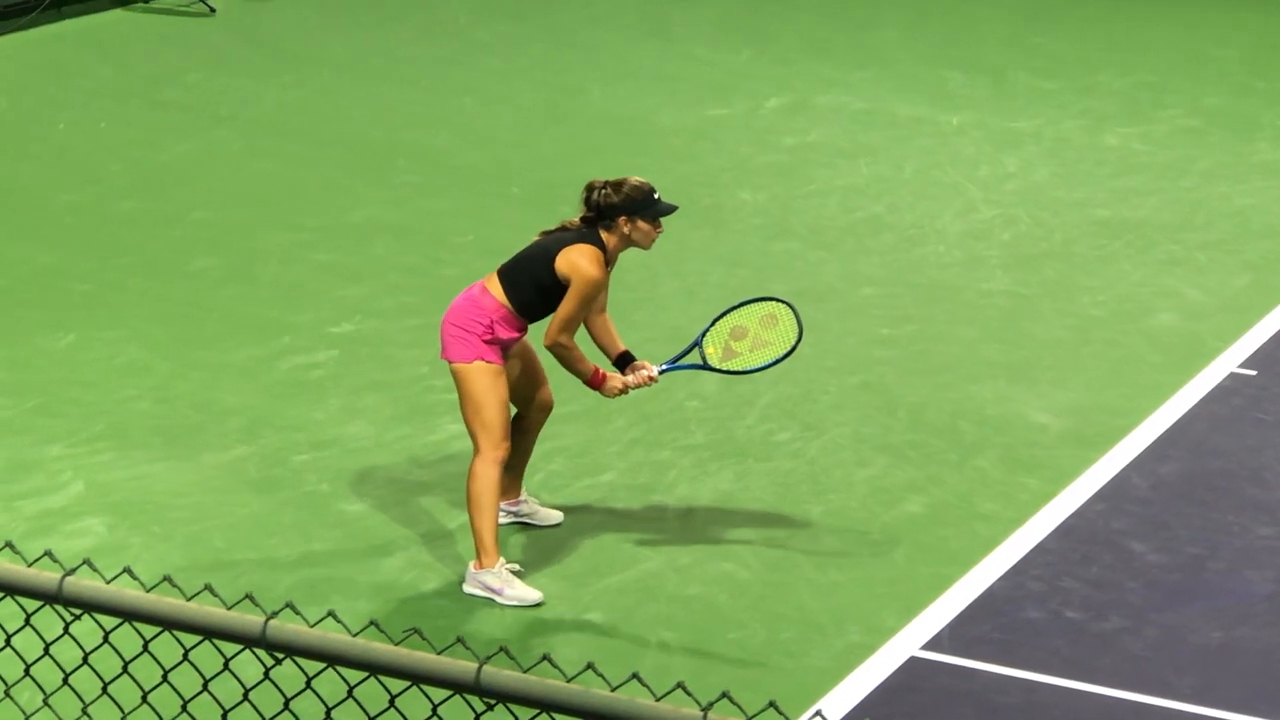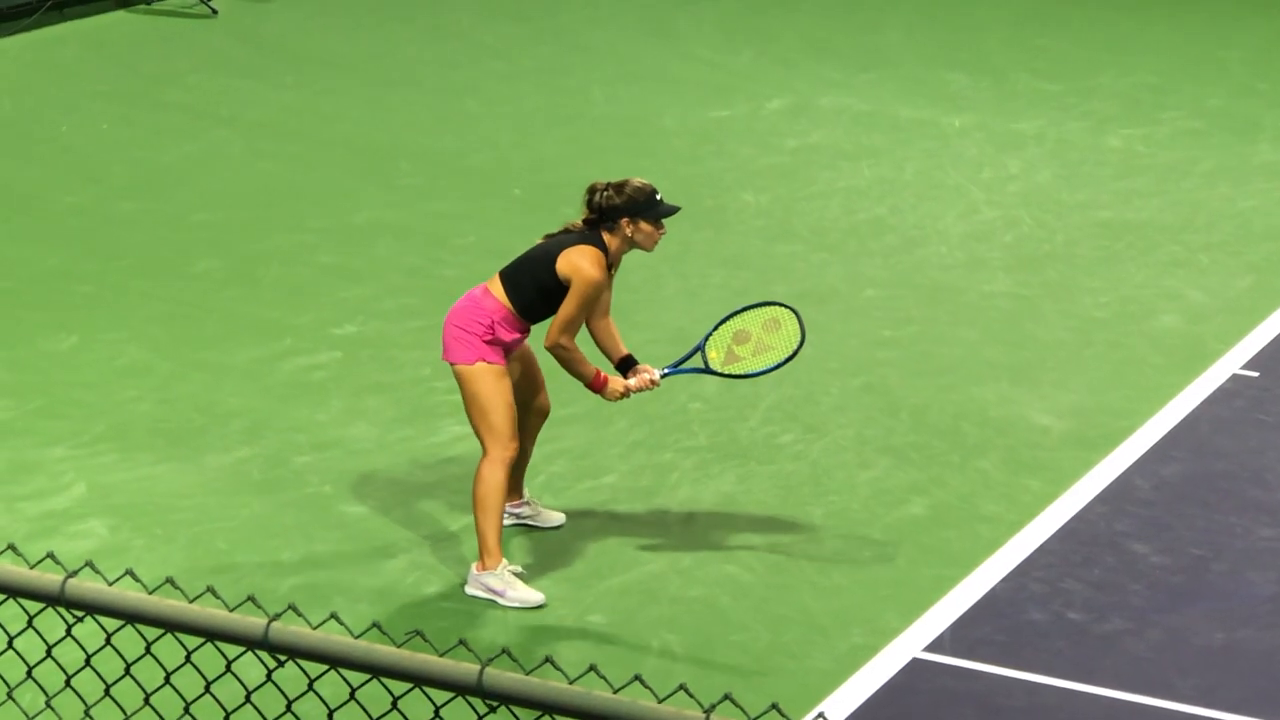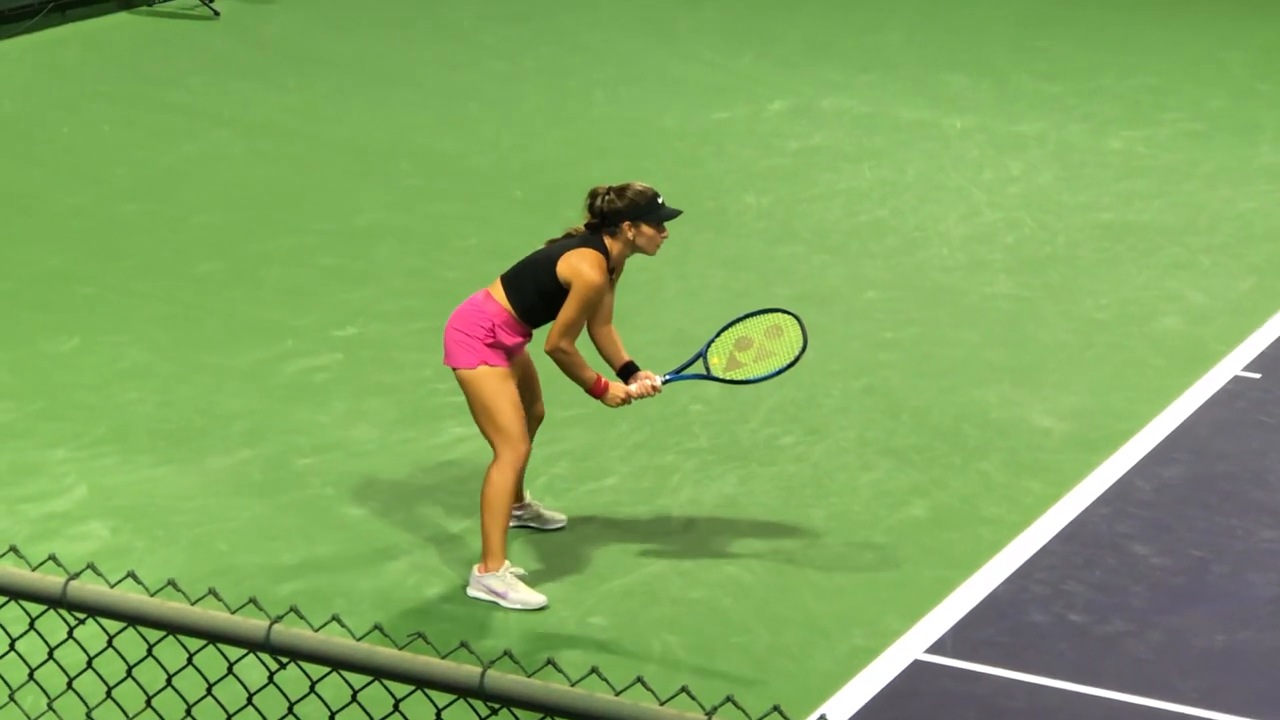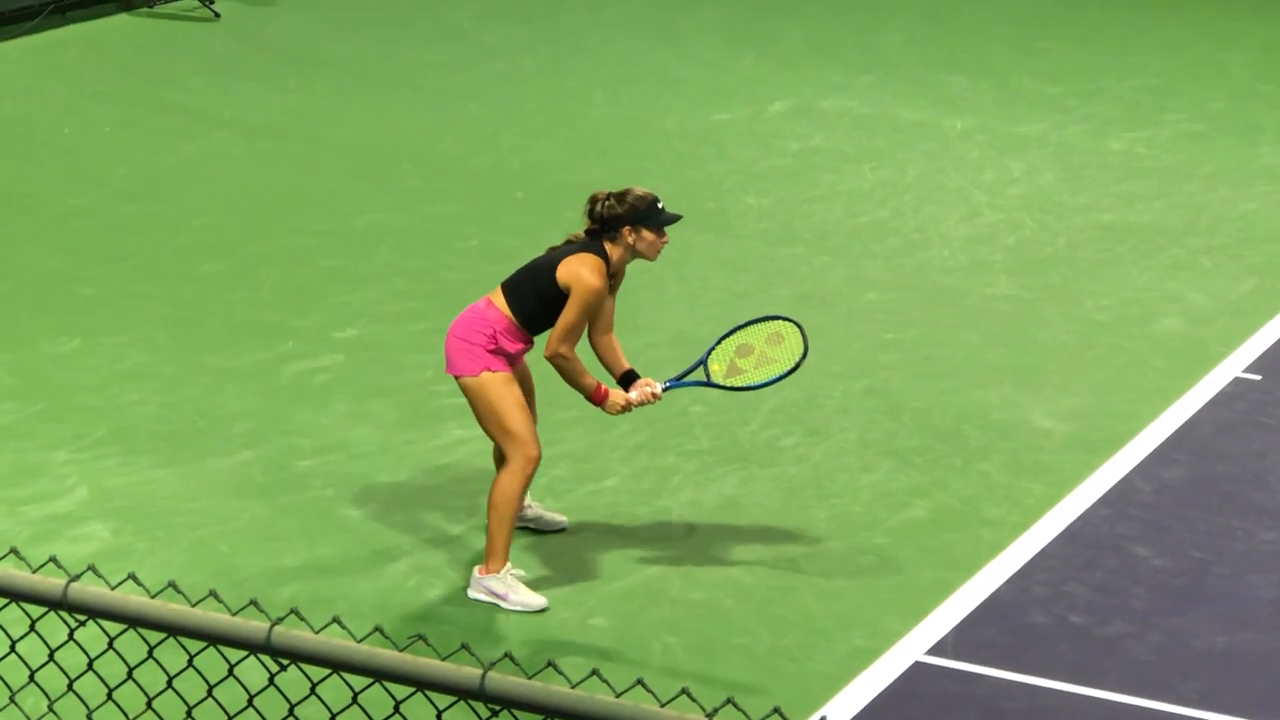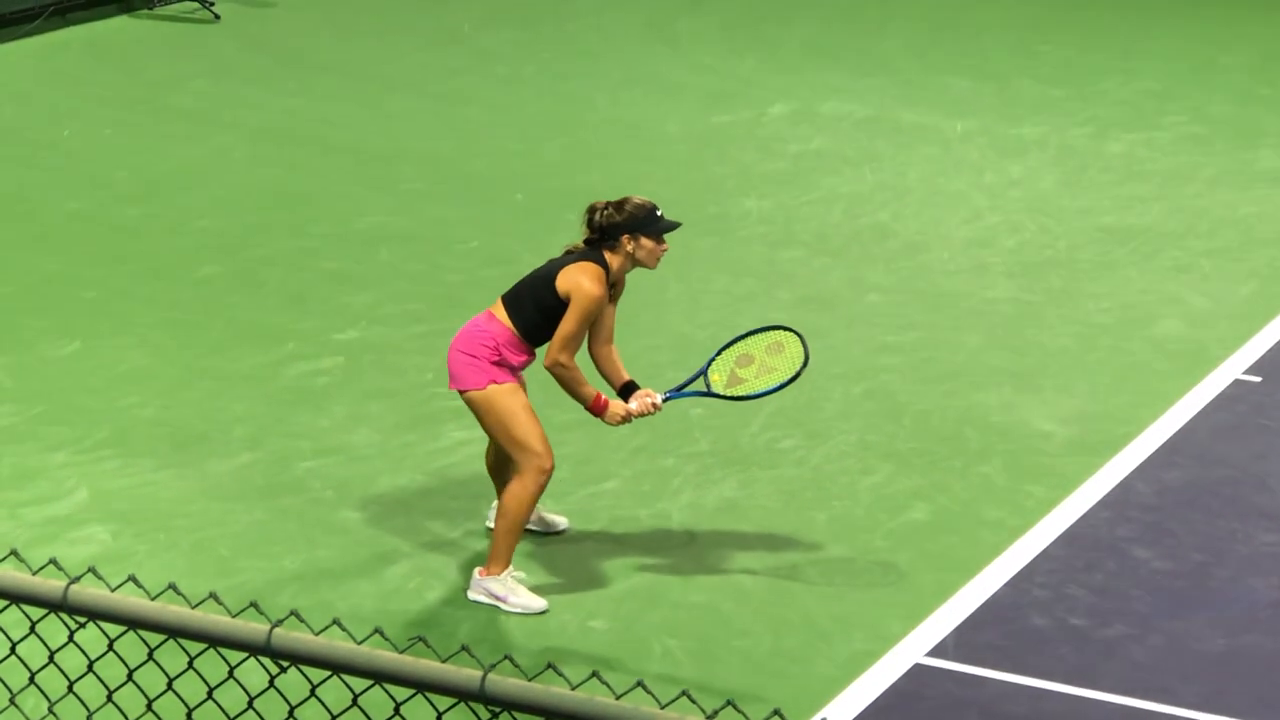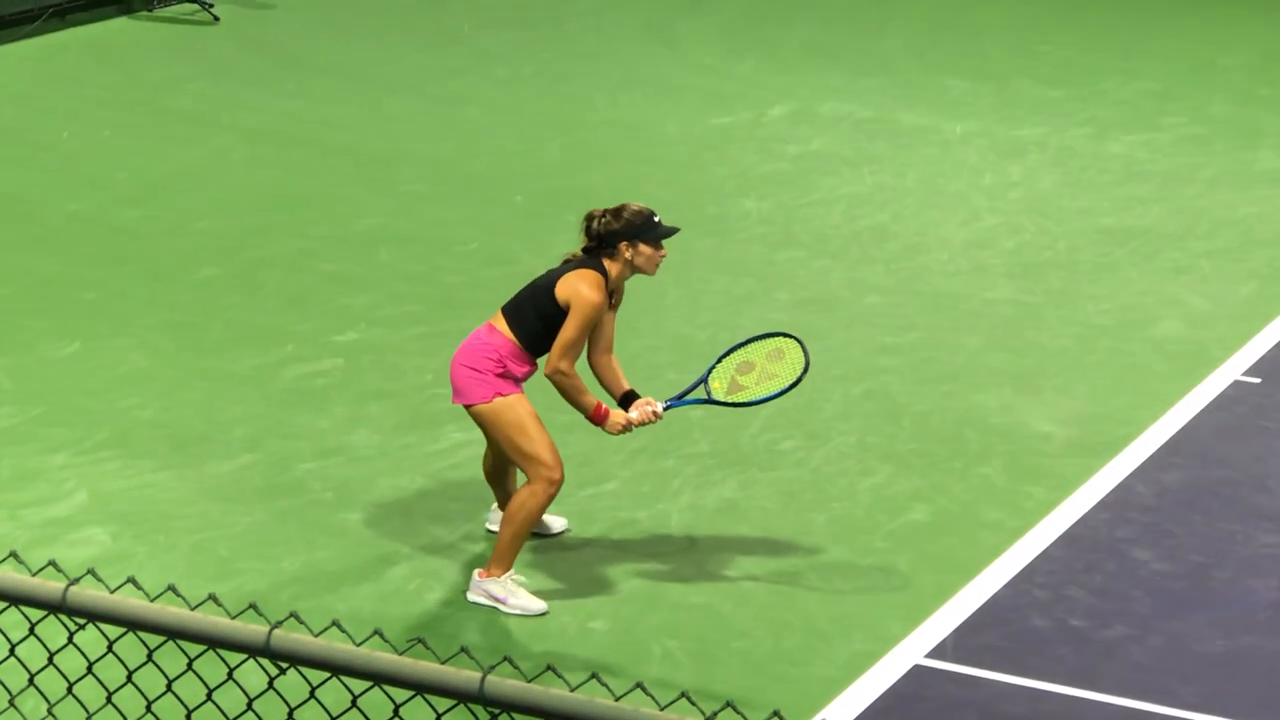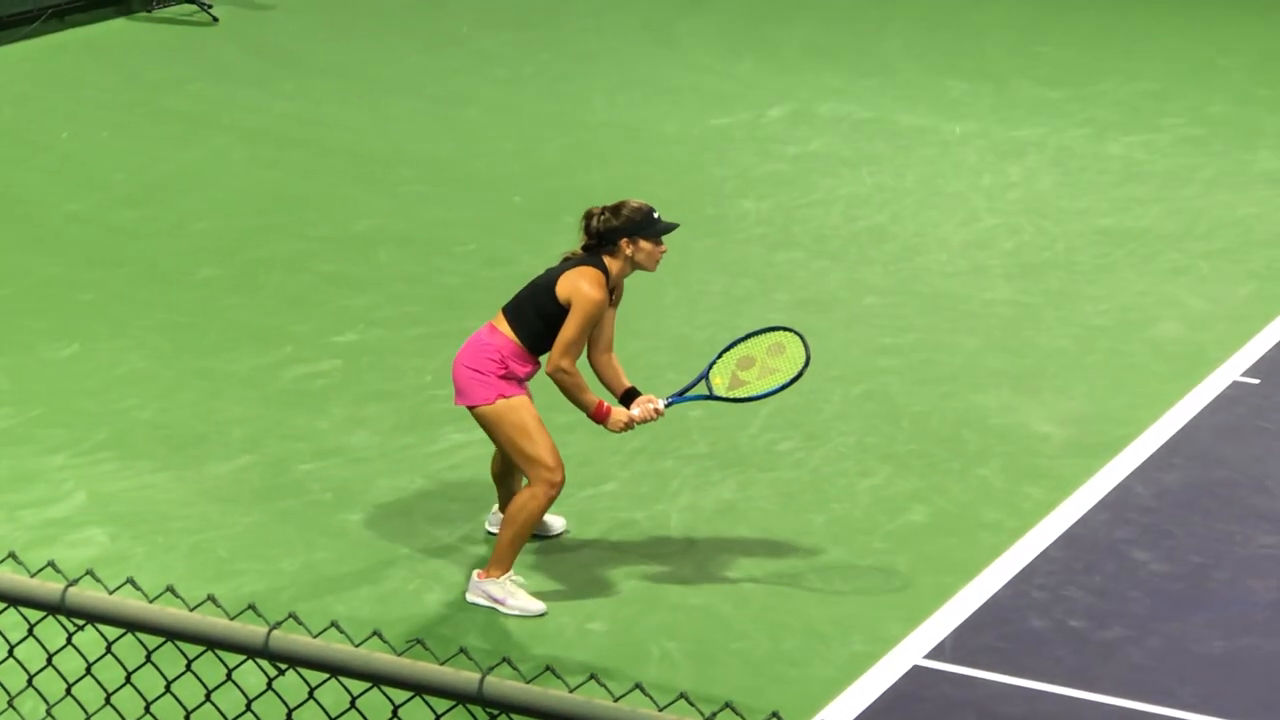
dt=0.1s
person 1, frame 1
left shoulder: (598, 244)
right shoulder: (589, 265)
left elbow: (595, 315)
right elbow: (558, 339)
left wrist: (626, 362)
right wrist: (599, 380)
left hip: (498, 327)
right hip: (475, 329)
left knee: (538, 405)
right knee: (494, 446)
left ankle: (509, 499)
right ankle: (486, 569)
person 1, frame 2
left shoulder: (605, 249)
right shoulder: (590, 267)
left elbow: (599, 319)
right elbow: (558, 341)
left wrist: (629, 366)
right wrist: (601, 383)
left hip: (498, 328)
right hip: (477, 332)
left knee: (535, 411)
right knee: (504, 447)
left ankle: (512, 502)
right ankle: (488, 571)
person 1, frame 3
left shoulder: (607, 254)
right shoulder: (591, 270)
left elbow: (600, 326)
right elbow: (558, 345)
left wrist: (630, 373)
right wrist: (601, 388)
left hip: (501, 332)
right hip: (478, 335)
left knee: (529, 417)
right knee: (513, 448)
left ankle: (514, 505)
right ankle: (490, 573)
person 1, frame 4
left shoulder: (609, 264)
right shoulder: (590, 274)
left elbow: (601, 335)
right elbow: (558, 351)
left wrist: (630, 380)
right wrist: (600, 395)
left hip: (498, 342)
right hip: (479, 344)
left knee: (516, 428)
right knee: (525, 453)
left ankle: (509, 507)
right ankle: (491, 575)
person 1, frame 5
left shoulder: (610, 274)
right shoulder: (590, 284)
left elbow: (601, 346)
right elbow: (558, 360)
left wrist: (630, 391)
right wrist: (600, 406)
left hip: (499, 354)
right hip: (482, 357)
left knee: (511, 438)
right knee: (538, 462)
left ankle: (509, 512)
right ankle: (492, 577)
person 1, frame 6
left shoulder: (610, 284)
right shoulder: (590, 291)
left elbow: (600, 355)
right elbow: (559, 368)
left wrist: (630, 400)
right wrist: (601, 415)
left hip: (498, 364)
right hip: (485, 369)
left knee: (510, 443)
right knee: (547, 474)
left ankle: (506, 513)
right ankle: (491, 579)
person 1, frame 7
left shoulder: (610, 280)
right shoulder: (591, 289)
left elbow: (601, 353)
right elbow: (561, 367)
left wrist: (631, 398)
right wrist: (603, 412)
left hip: (500, 364)
right hip: (487, 369)
left knee: (516, 442)
right knee: (548, 476)
left ankle: (506, 514)
right ankle: (490, 580)
